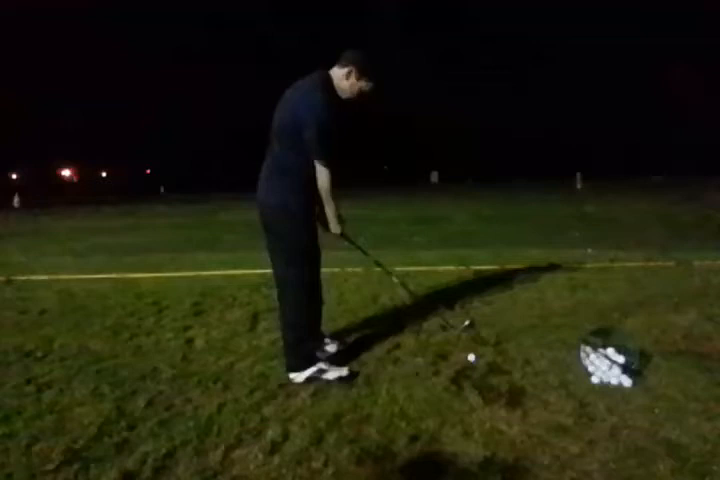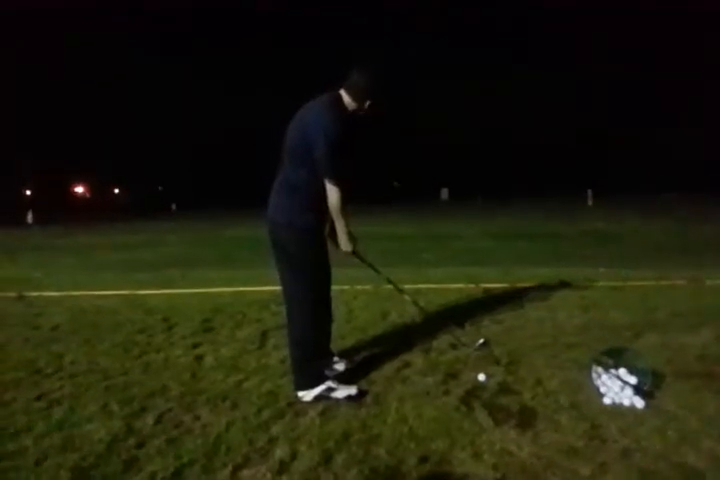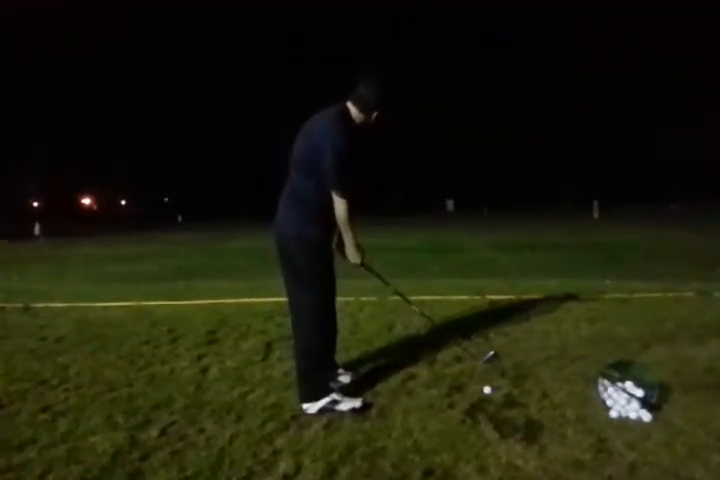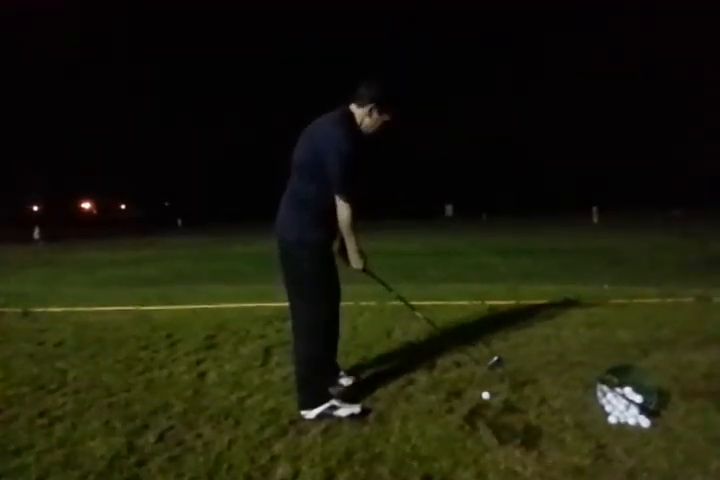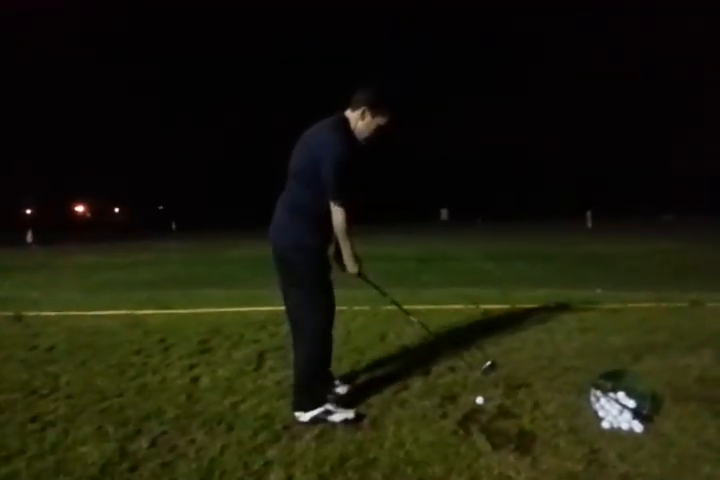
dt=1s
person 1, frame 1
left shoulder: (313, 91)
right shoulder: (316, 99)
right elbow: (320, 164)
left wrist: (321, 207)
right wrist: (331, 213)
left hip: (286, 194)
right hip: (285, 200)
left knee: (306, 273)
right knee: (296, 278)
left ankle: (311, 339)
right ankle: (303, 363)
person 1, frame 2
left shoulder: (324, 110)
right shoulder: (329, 119)
right elbow: (331, 183)
left wrist: (331, 223)
right wrist: (342, 232)
left hip: (297, 213)
right hip: (294, 218)
left knee: (317, 291)
right knee: (305, 296)
left ankle: (320, 356)
right ankle: (311, 382)
person 1, frame 3
left shoulder: (331, 122)
right shoulder: (335, 132)
right elbow: (338, 196)
left wrist: (337, 234)
right wrist: (350, 243)
left hip: (304, 224)
right hip: (301, 229)
left knee: (322, 302)
right knee: (311, 308)
left ankle: (324, 367)
right ankle: (316, 394)
person 1, frame 4
left shoulder: (333, 126)
right shoulder: (340, 136)
right elbow: (342, 201)
left wrist: (341, 241)
right wrist: (353, 249)
left hip: (304, 228)
right hip: (303, 233)
left knee: (327, 304)
right knee: (313, 313)
left ankle: (326, 372)
right ankle: (315, 400)
person 1, frame 5
left shoulder: (329, 134)
right shoulder: (335, 141)
right elbow: (336, 206)
left wrist: (340, 247)
right wrist: (347, 253)
left hip: (297, 234)
right hip: (298, 239)
left knee: (317, 312)
right knee: (314, 316)
left ankle: (320, 380)
right ankle: (309, 403)
